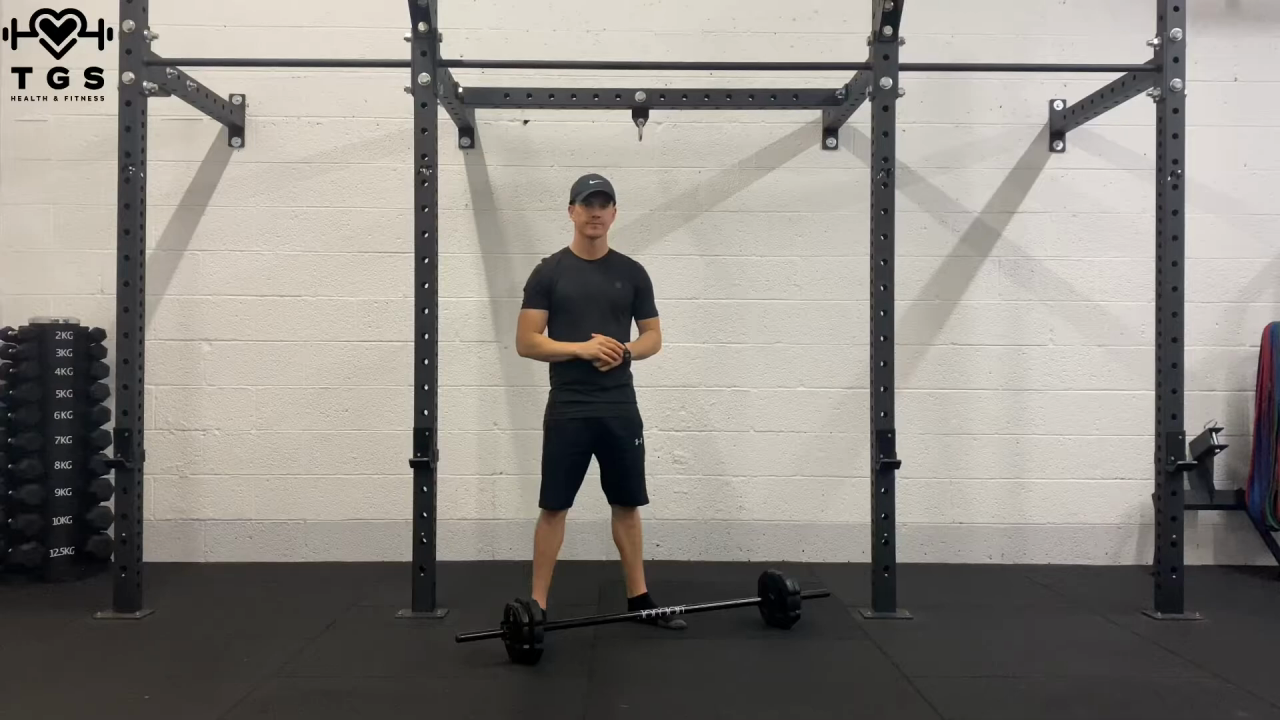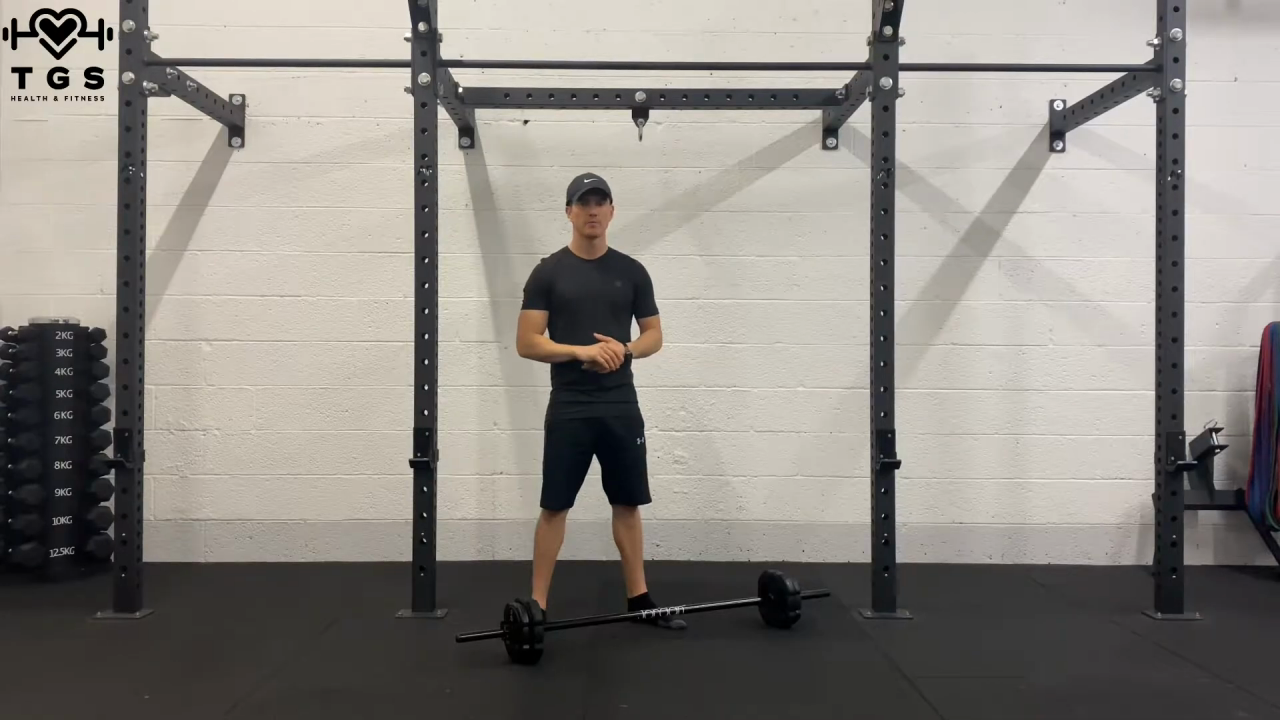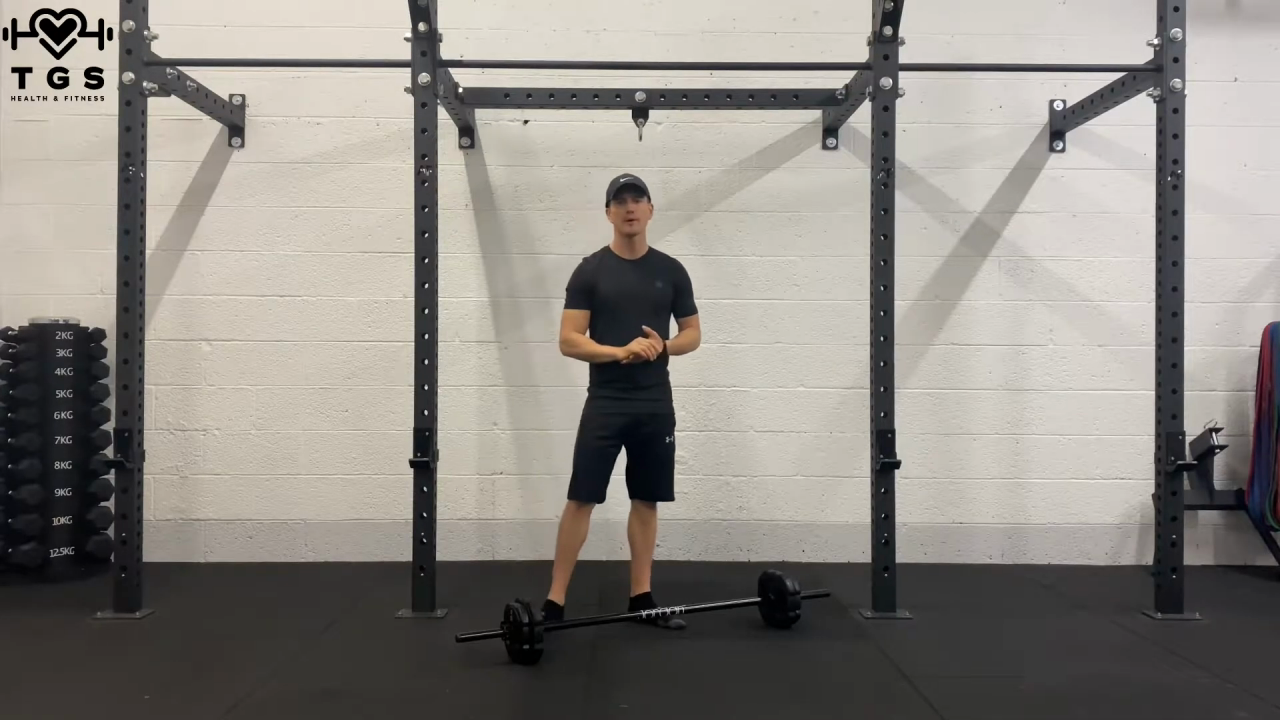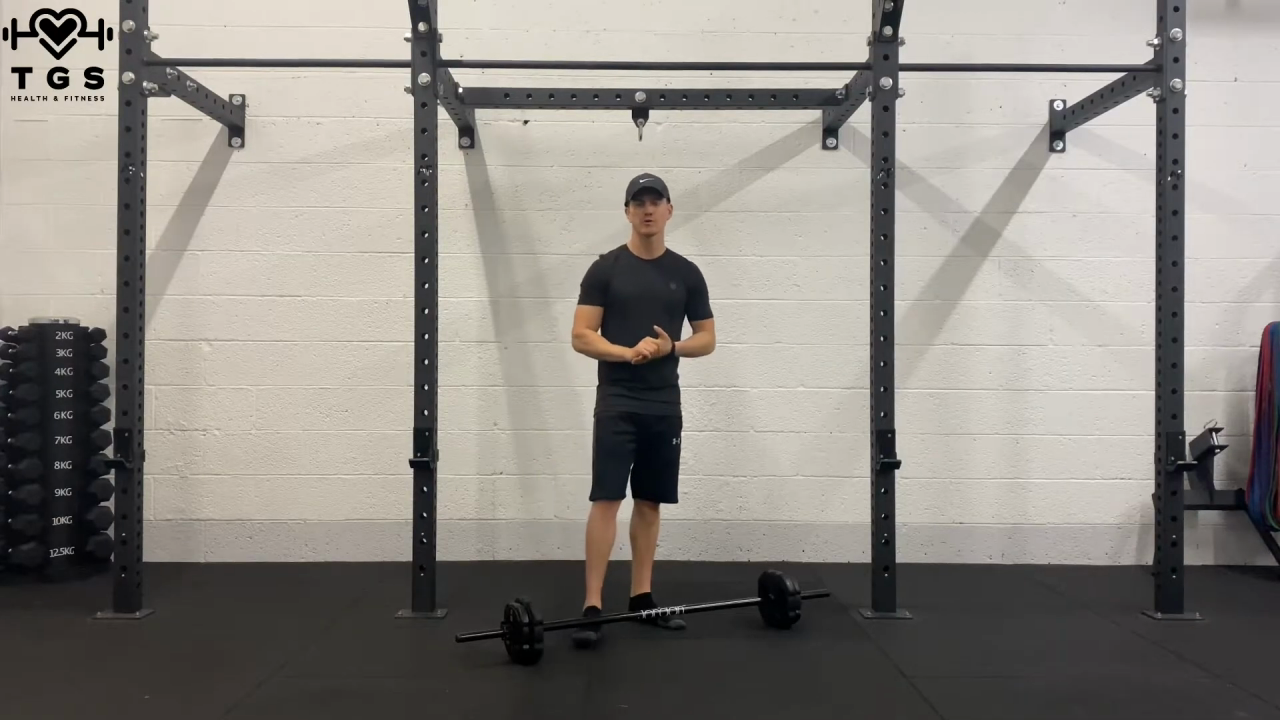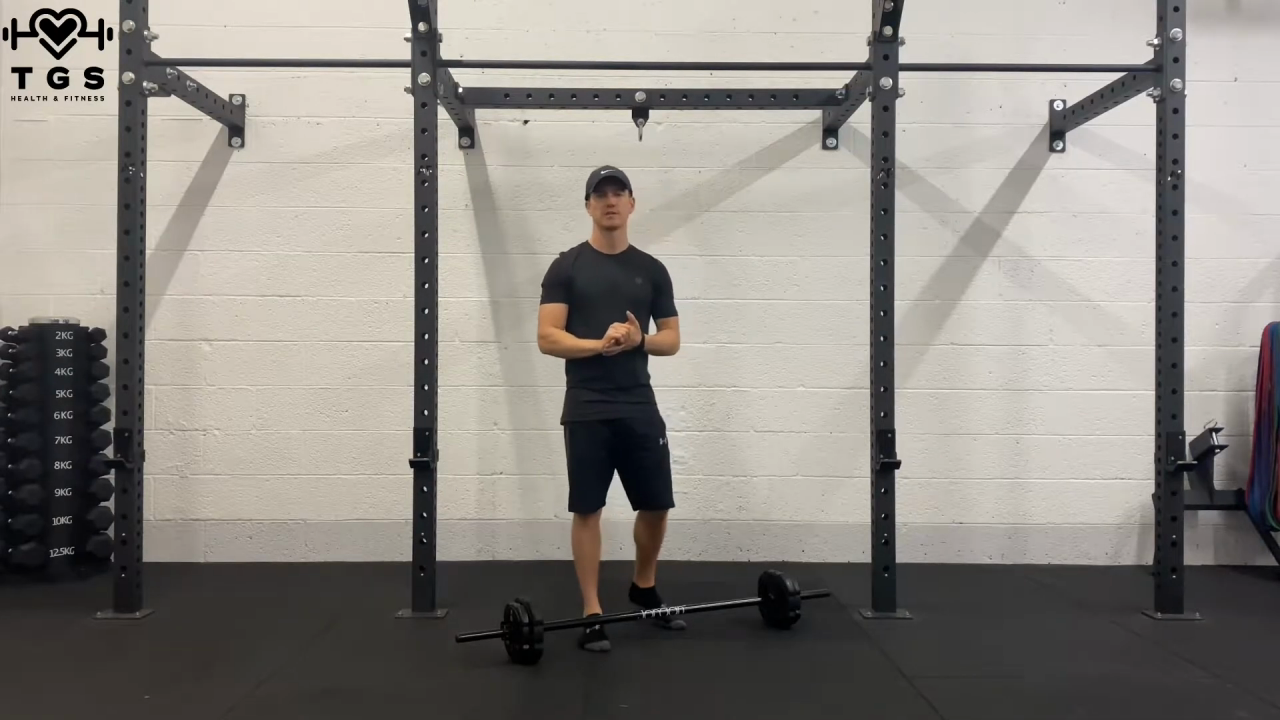
dt=0.7s
person 1, frame 1
left shoulder: (632, 273)
right shoulder: (549, 272)
left elbow: (653, 337)
right elbow: (526, 342)
left wrist: (624, 350)
right wrist: (580, 349)
left hip: (620, 407)
right hip: (568, 409)
left knee: (627, 504)
right knee: (554, 506)
left ankle: (638, 596)
right ankle: (538, 604)
person 1, frame 2
left shoulder: (631, 271)
right shoulder: (548, 272)
left elbow: (654, 335)
right elbow: (527, 342)
left wrist: (624, 350)
right wrist: (581, 351)
left hip: (621, 406)
right hip: (570, 408)
left knee: (628, 503)
right knee: (555, 506)
left ankle: (639, 597)
right ankle: (538, 605)
person 1, frame 3
left shoulder: (671, 271)
right shoulder: (590, 271)
left elbow: (693, 334)
right elbow: (569, 341)
left wrist: (662, 346)
right wrist: (620, 351)
left hip: (655, 404)
right hip: (606, 402)
left knee: (646, 500)
right knee: (582, 498)
left ankle: (641, 595)
right ankle: (554, 600)
person 1, frame 4
left shoulder: (687, 273)
right shoulder: (605, 268)
left elbow: (707, 339)
right elbow: (581, 336)
left wrist: (670, 346)
right wrist: (629, 352)
left hip: (664, 404)
right hip: (616, 401)
left knee: (649, 502)
right knee: (606, 500)
left ankle: (641, 596)
right ankle: (592, 606)
person 1, frame 5
left shoulder: (651, 269)
right shoulder: (567, 266)
left elbow: (671, 340)
right elbow: (547, 338)
left wrist: (638, 339)
right wrist: (599, 343)
left hip: (640, 407)
right hip: (587, 409)
left knee: (656, 505)
right knee: (587, 509)
left ankle: (645, 588)
right ankle: (592, 612)
